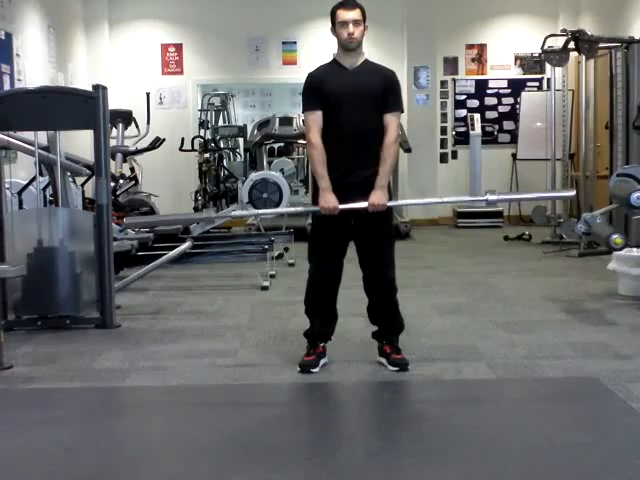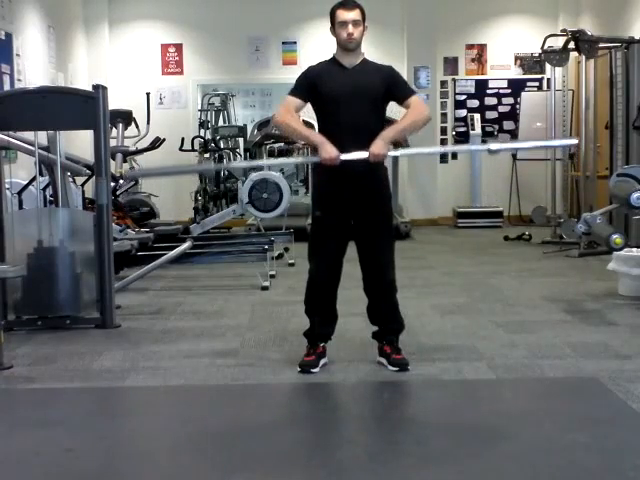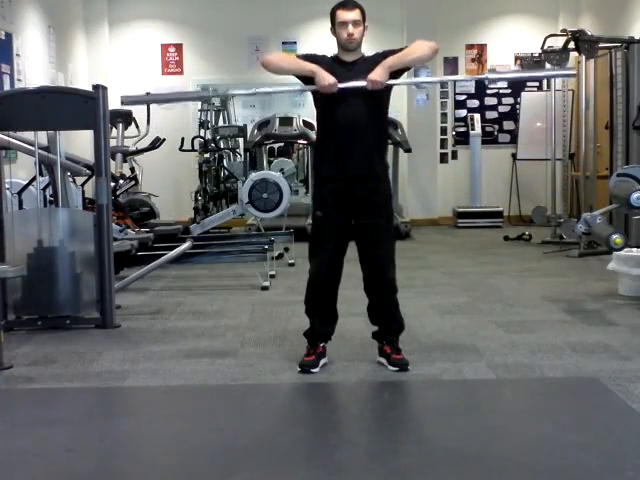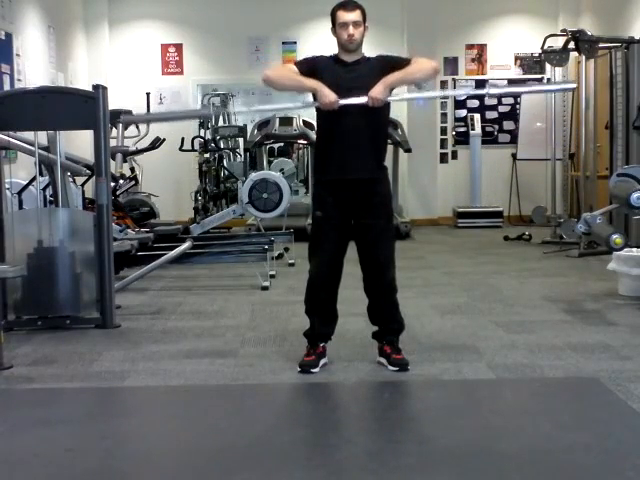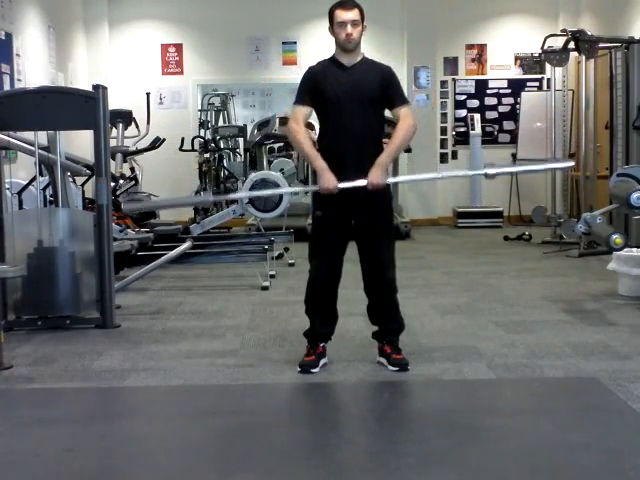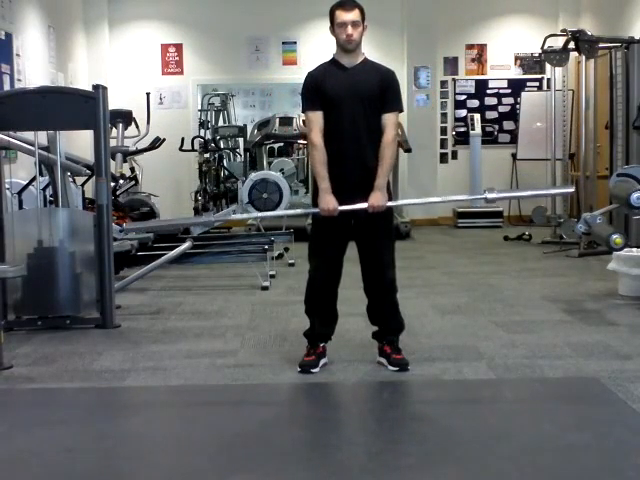
dt=0.7s
person 1, frame 1
left shoulder: (385, 77)
right shoulder: (318, 78)
left elbow: (392, 135)
right elbow: (313, 137)
left wrist: (381, 187)
right wrist: (325, 190)
left hip: (374, 190)
right hip: (331, 191)
left knee: (381, 272)
right knee: (323, 273)
left ankle: (388, 342)
right ankle: (317, 343)
person 1, frame 2
left shoulder: (383, 74)
right shoulder: (317, 74)
left elbow: (421, 112)
right elbow: (282, 117)
left wrist: (389, 137)
right wrist: (318, 143)
left hip: (373, 187)
right hip: (329, 188)
left knee: (380, 270)
right knee: (322, 270)
left ankle: (388, 342)
right ankle: (317, 343)
person 1, frame 3
left shoulder: (382, 61)
right shoulder: (318, 63)
left elbow: (429, 47)
right elbow: (269, 60)
left wrist: (387, 67)
right wrist: (314, 72)
left hip: (373, 183)
right hip: (330, 184)
left knee: (381, 268)
right knee: (323, 269)
left ankle: (389, 342)
right ankle: (318, 343)
person 1, frame 4
left shoulder: (382, 64)
right shoulder: (319, 65)
left elbow: (431, 66)
right elbow: (271, 75)
left wrist: (388, 82)
right wrist: (315, 86)
left hip: (372, 183)
right hip: (329, 184)
left knee: (381, 268)
right knee: (323, 269)
left ankle: (389, 342)
right ankle: (317, 342)
person 1, frame 5
left shoulder: (381, 73)
right shoulder: (317, 74)
left elbow: (408, 122)
right elbow: (294, 125)
left wrist: (383, 164)
right wrist: (320, 168)
left hip: (374, 188)
right hip: (330, 189)
left knee: (381, 269)
right knee: (323, 270)
left ankle: (388, 342)
right ankle: (317, 342)
person 1, frame 6
left shoulder: (383, 76)
right shoulder: (317, 78)
left elbow: (389, 135)
right elbow: (315, 137)
left wrist: (380, 188)
right wrist: (324, 191)
left hip: (373, 192)
right hip: (331, 193)
left knee: (381, 272)
right knee: (322, 272)
left ankle: (388, 342)
right ankle: (317, 343)
